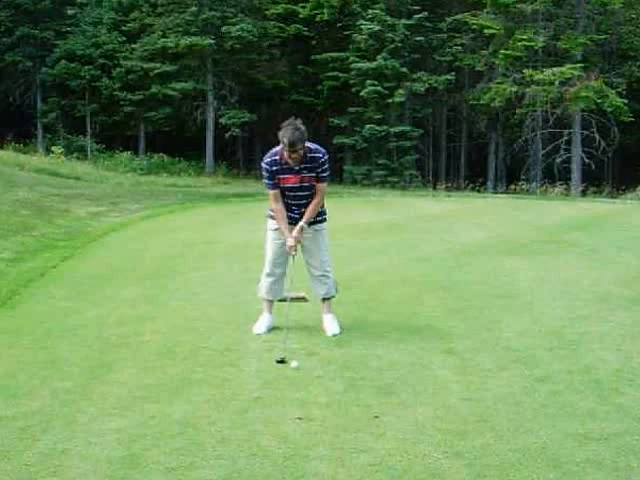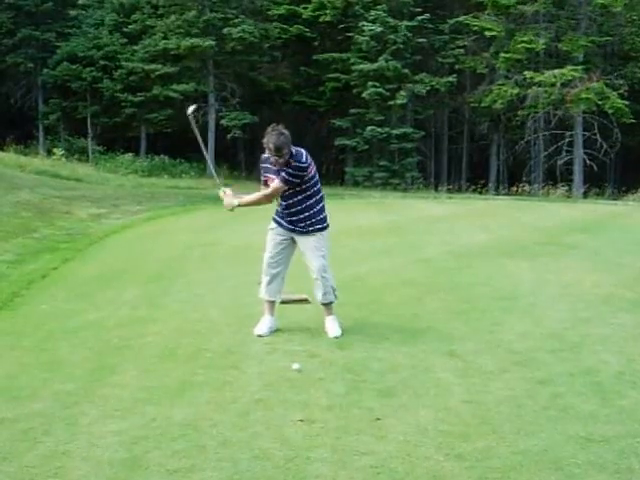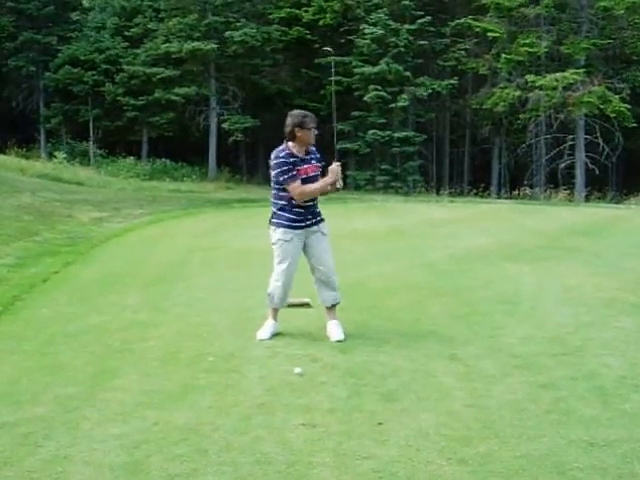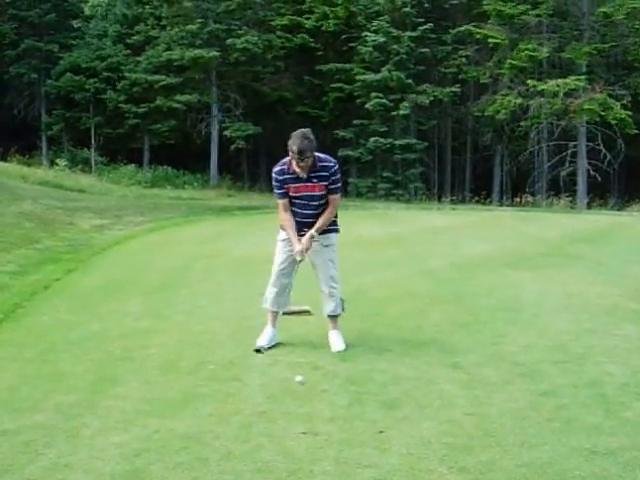
dt=1s
person 1, frame 1
left shoulder: (319, 156)
right shoulder: (270, 161)
left elbow: (320, 196)
right elbow: (276, 201)
left wrist: (301, 226)
right wrist: (287, 234)
left hip: (312, 220)
right hip: (280, 221)
left knee: (320, 266)
right knee: (273, 267)
left ankle: (328, 314)
right ankle: (267, 315)
person 1, frame 2
left shoulder: (300, 160)
right shoulder: (268, 159)
left elbow: (270, 194)
right elbow: (265, 194)
left wrist: (236, 203)
right wrist: (236, 197)
left hip: (311, 224)
right hip: (283, 223)
left knee: (320, 270)
right knee: (272, 266)
left ankle: (330, 317)
right ankle: (268, 317)
person 1, frame 3
left shoulder: (313, 153)
right shoulder: (280, 157)
right elbow: (298, 194)
left wrist: (332, 182)
right wrist: (328, 179)
left hip: (314, 224)
right hip: (286, 227)
left knee: (326, 270)
right knee: (282, 274)
left ankle: (332, 320)
right ankle: (272, 320)
person 1, frame 4
left shoulder: (330, 166)
right shoulder: (280, 171)
left elbow: (333, 205)
right elbow: (284, 210)
left wrist: (312, 235)
right wrist: (295, 242)
left hip: (323, 232)
right hip: (290, 232)
left knee: (329, 280)
right knee: (279, 277)
left ankle: (334, 331)
right ankle: (271, 328)
